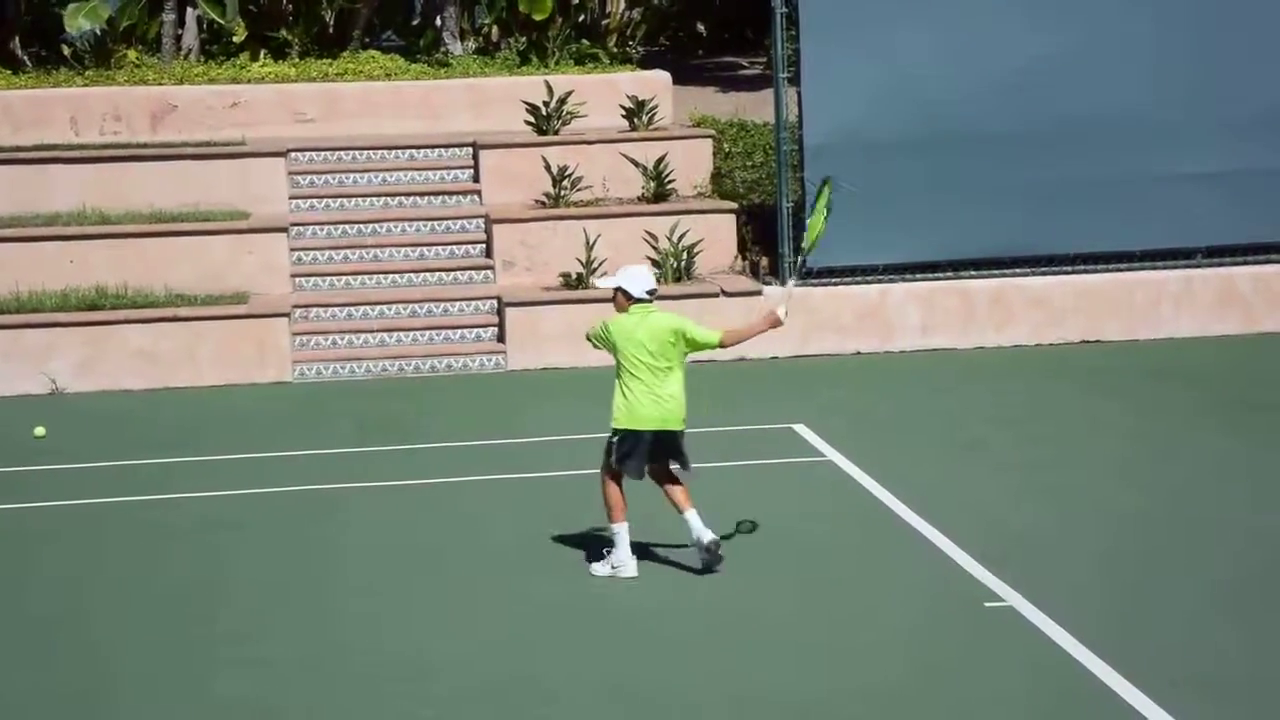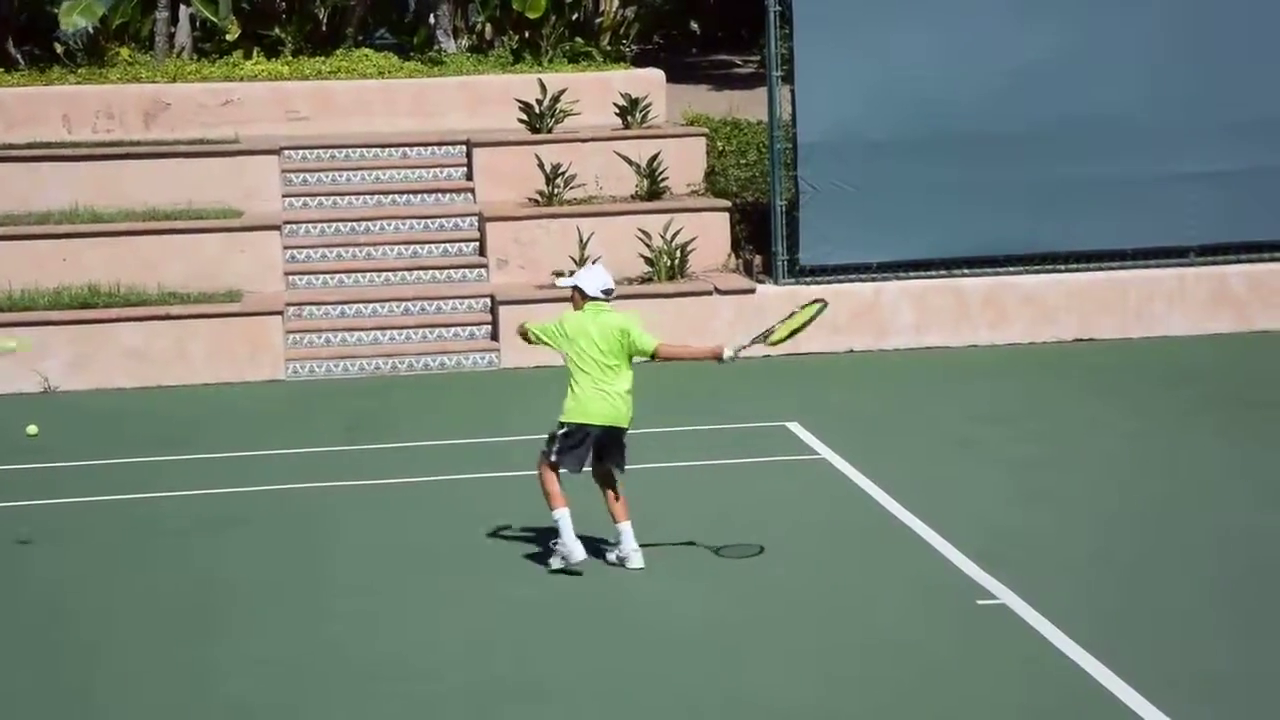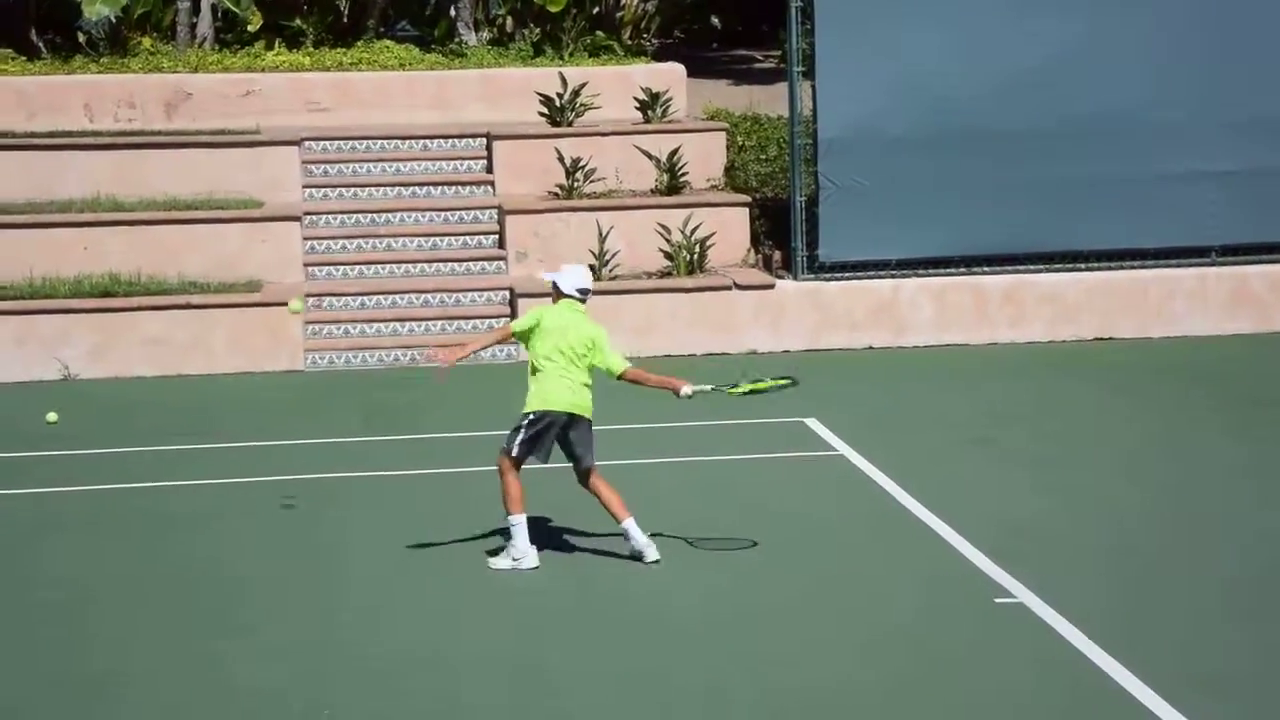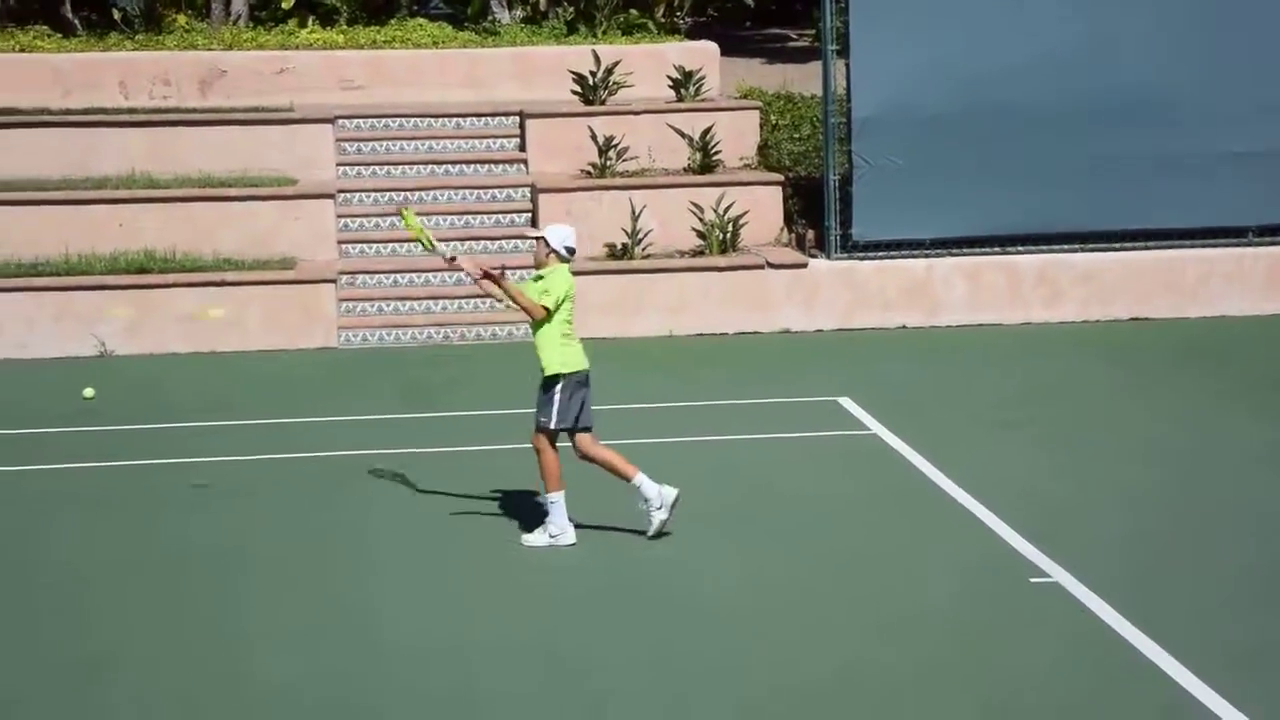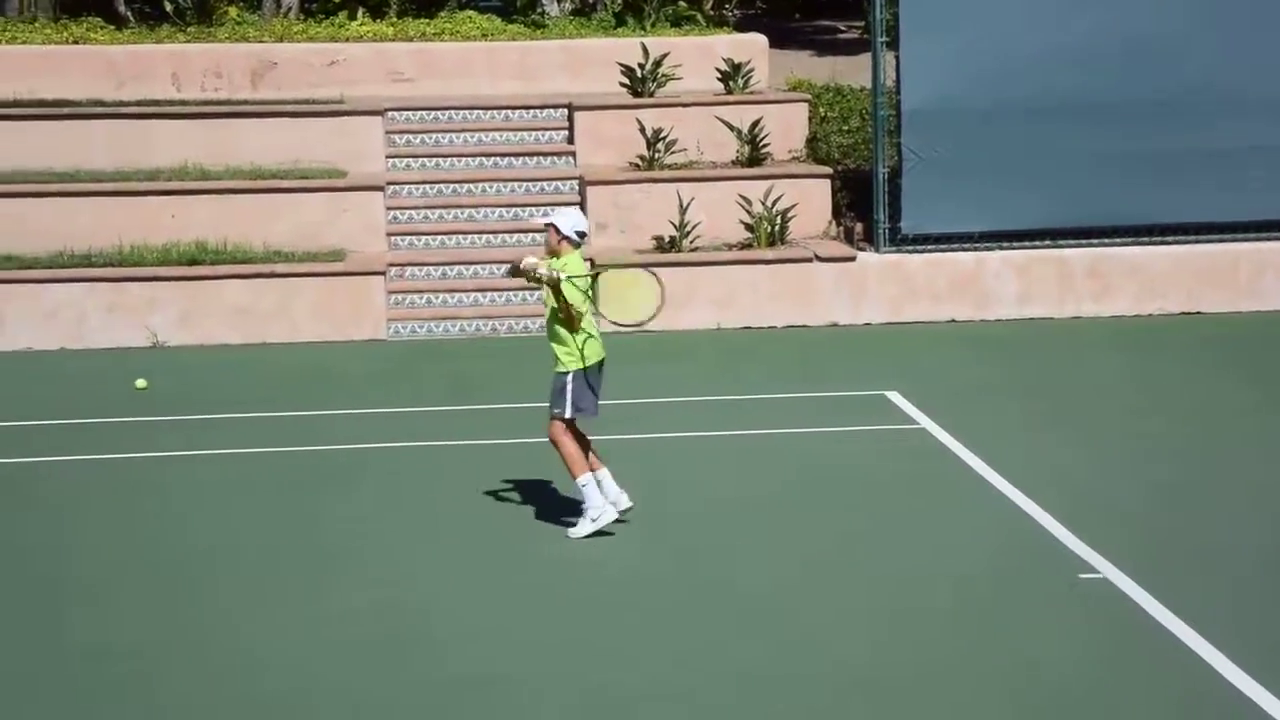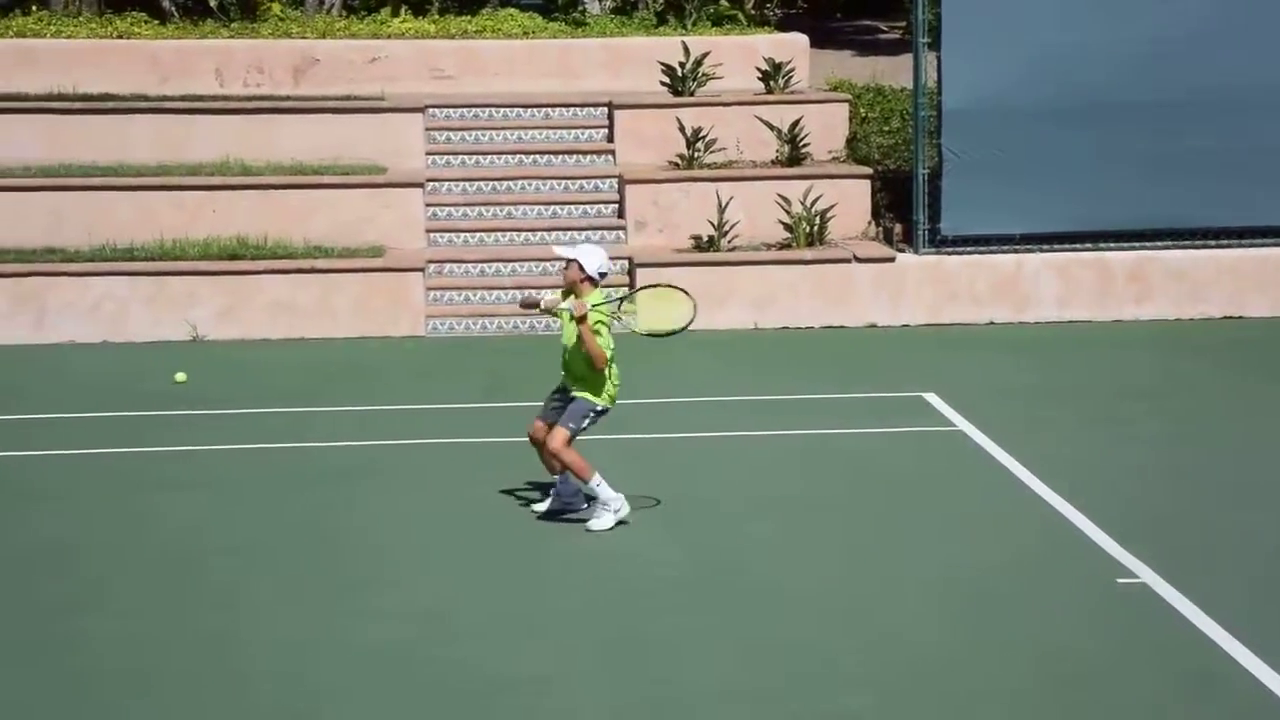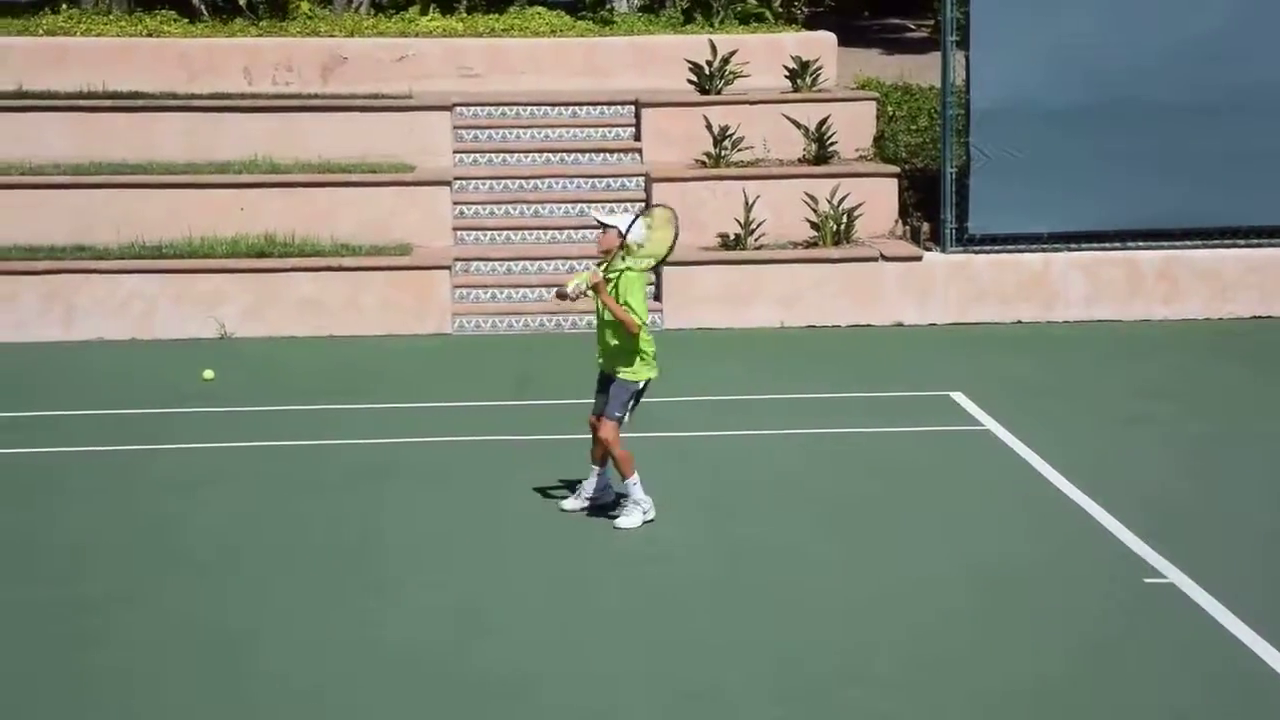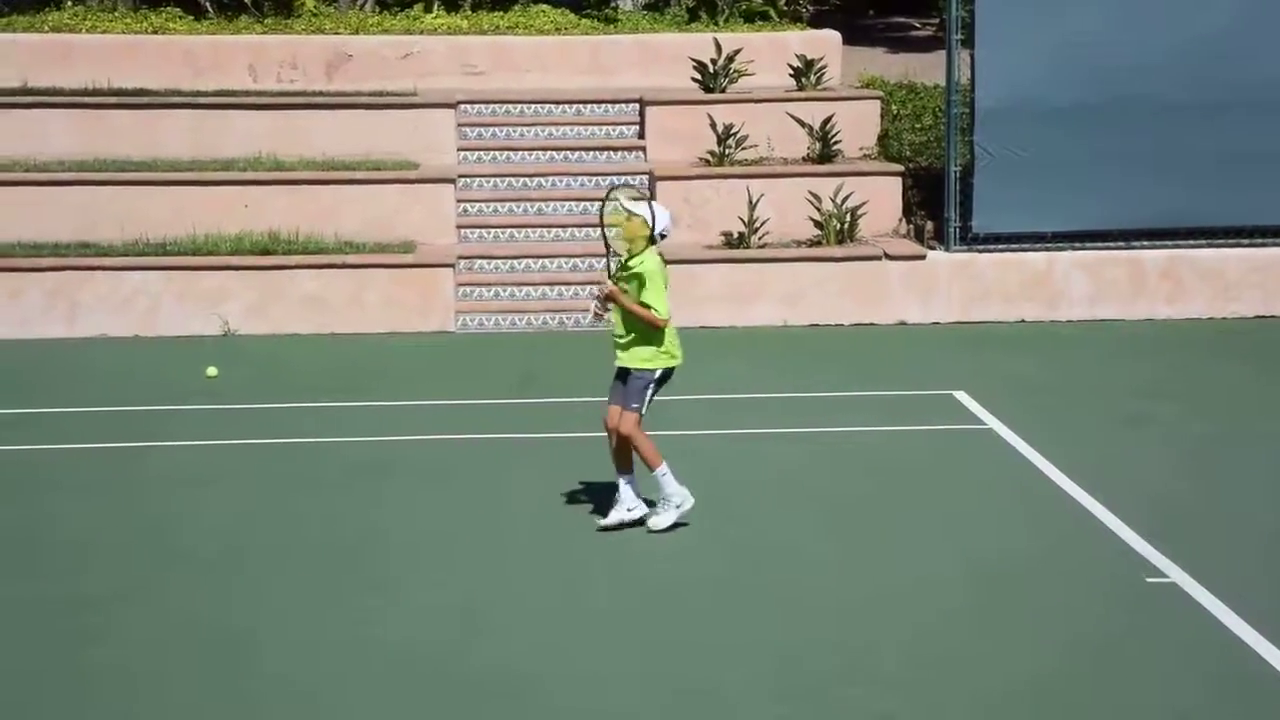
dt=0.2s
person 1, frame 1
left shoulder: (616, 326)
right shoulder: (674, 323)
left elbow: (591, 336)
right elbow: (723, 340)
right wrist: (768, 323)
left hip: (633, 418)
right hip: (671, 417)
left knee: (611, 477)
right knee: (662, 473)
left ankle: (622, 558)
right ankle: (701, 534)
person 1, frame 2
left shoulder: (567, 323)
right shoulder: (623, 323)
left elbow: (524, 331)
right elbow: (660, 351)
left wrist: (526, 332)
right wrist: (716, 352)
left hip: (582, 413)
right hip: (617, 415)
left knee: (548, 467)
right knee: (605, 475)
left ankle: (569, 542)
right ankle: (628, 549)
person 1, frame 3
left shoulder: (542, 314)
right shoulder: (593, 330)
left elbow: (503, 333)
right elbow: (625, 371)
left wrist: (460, 351)
right wrist: (671, 383)
left hip: (546, 404)
right hip: (578, 408)
left knee: (508, 466)
right knee: (589, 476)
left ankle: (521, 549)
right ankle: (639, 541)
person 1, frame 4
left shoulder: (559, 277)
right shoulder: (547, 279)
left elbow: (535, 311)
right elbow: (509, 298)
left wrist: (503, 283)
right wrist: (479, 275)
left hip: (563, 371)
right hip: (565, 370)
left knee: (543, 441)
right knee: (585, 445)
left ankle: (558, 526)
right ankle: (654, 495)
person 1, frame 5
left shoulder: (573, 268)
right shoulder: (555, 264)
left elbow: (574, 321)
right elbow: (512, 273)
left wrist: (556, 288)
right wrist: (526, 265)
left hip: (578, 359)
right hip: (575, 360)
left knee: (559, 430)
right knee: (567, 429)
left ankle: (596, 507)
right ankle: (610, 494)
person 1, frame 6
left shoulder: (597, 312)
right shoulder: (569, 297)
left elbow: (600, 362)
right elbow: (524, 303)
left wrist: (582, 324)
right wrist: (541, 301)
left hip: (594, 390)
right hip: (572, 384)
left knee: (556, 444)
right knee: (537, 433)
left ankle: (610, 501)
right ankle: (566, 495)
person 1, frame 7
left shoulder: (630, 277)
right shoulder: (605, 271)
left elbow: (634, 327)
right elbow: (560, 294)
left wrist: (604, 294)
right wrist: (571, 291)
left hip: (633, 368)
right hip: (612, 363)
left knee: (607, 434)
right knee: (596, 425)
left ankle: (640, 502)
right ankle: (596, 489)
person 1, frame 8
left shoulder: (650, 268)
right shoulder: (628, 262)
left elbow: (660, 320)
right elbow: (614, 298)
left wrist: (620, 299)
right wrist: (604, 302)
left hip: (652, 357)
right hip: (630, 355)
left knee: (628, 427)
right knee: (612, 424)
left ankle: (674, 495)
right ankle: (630, 502)
